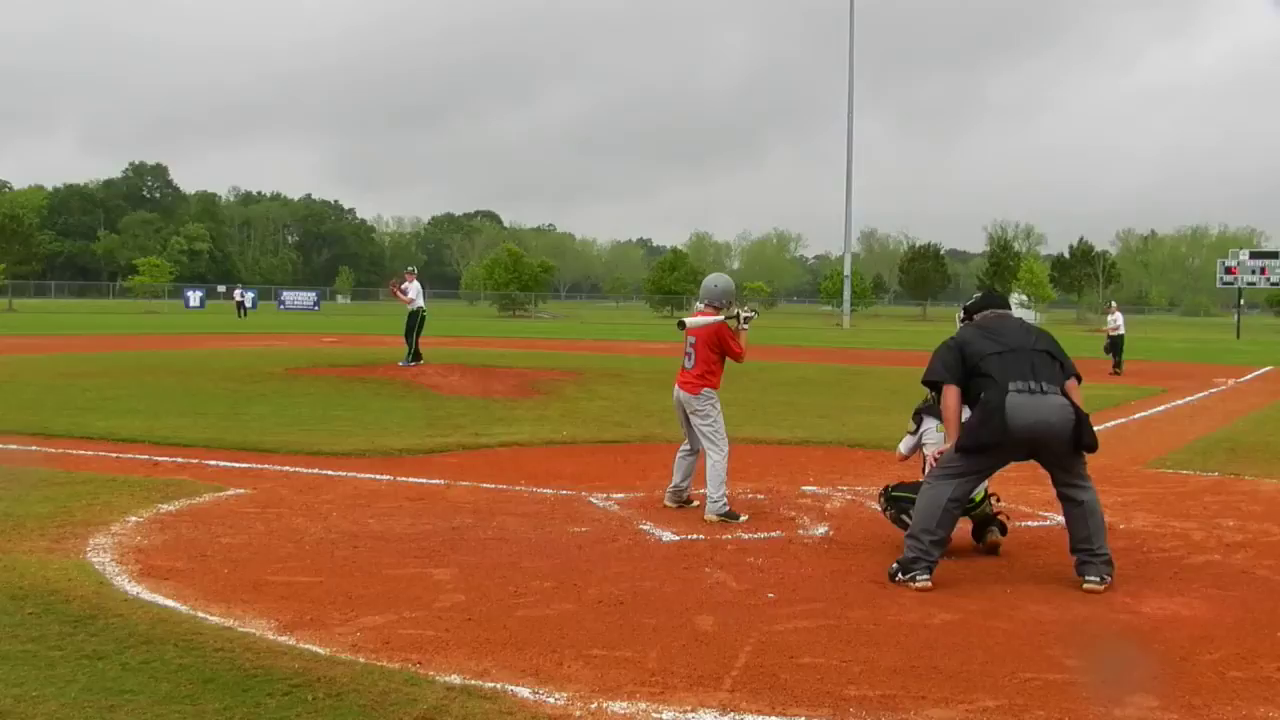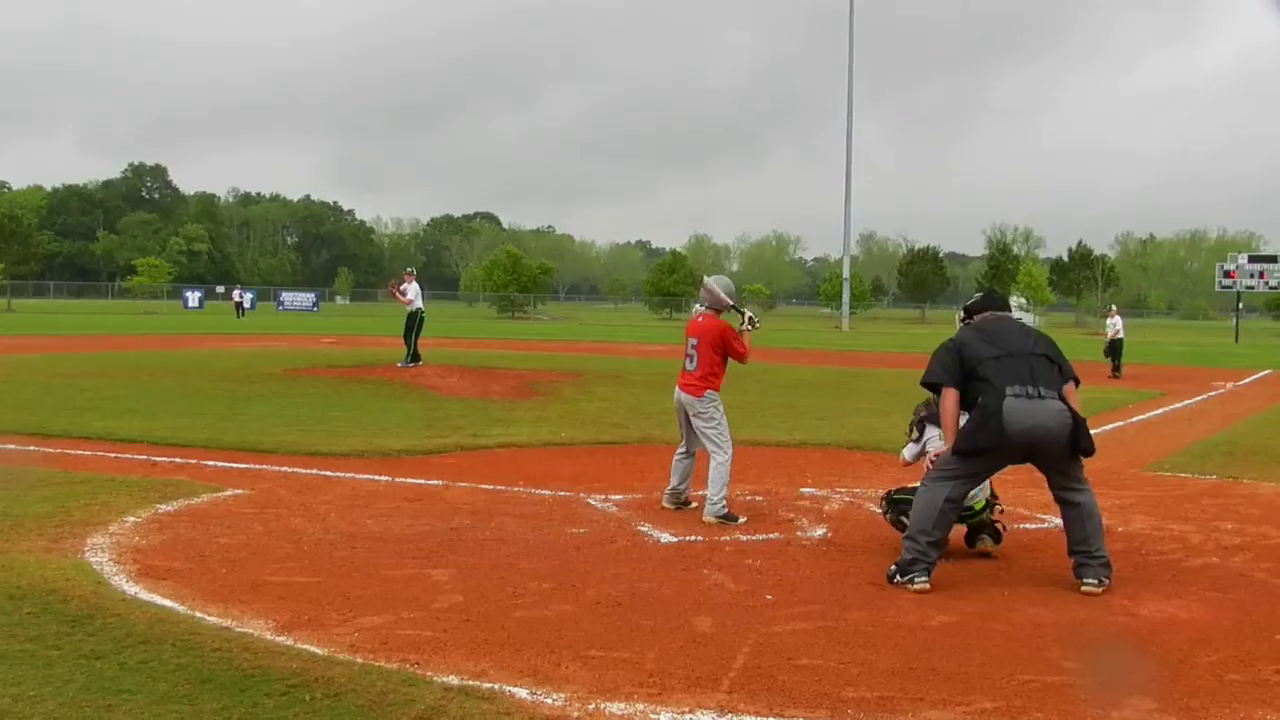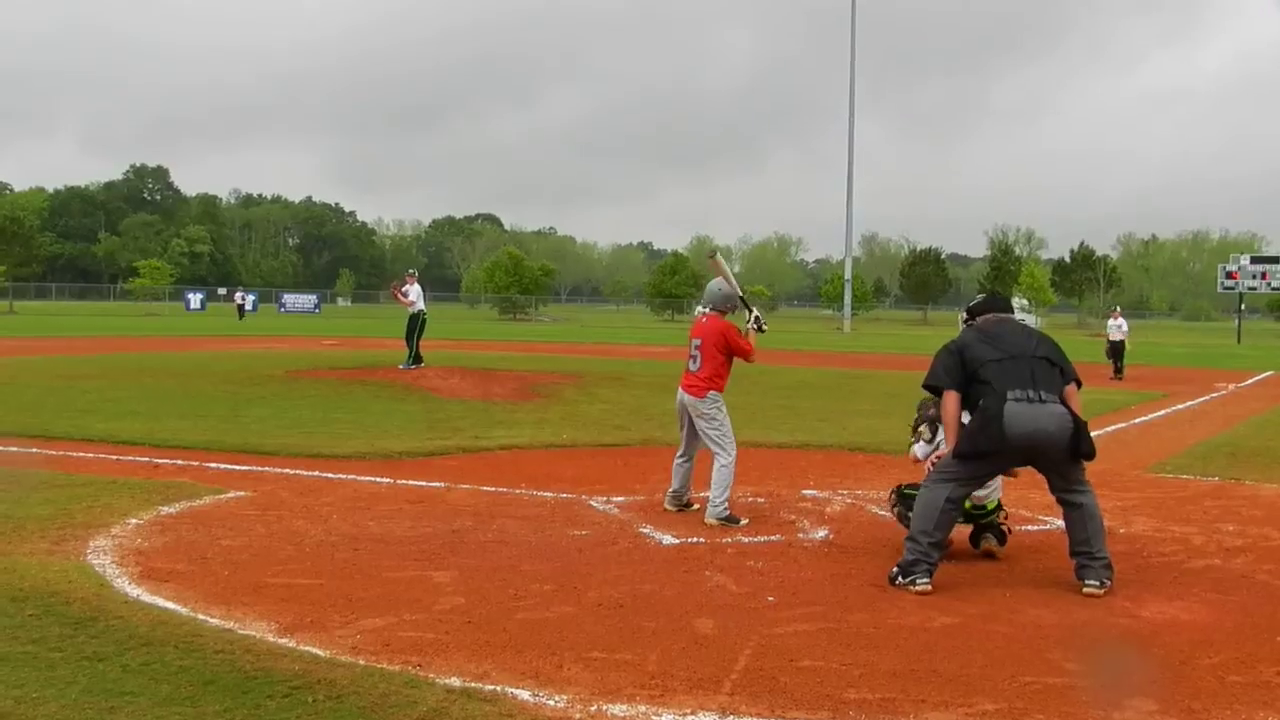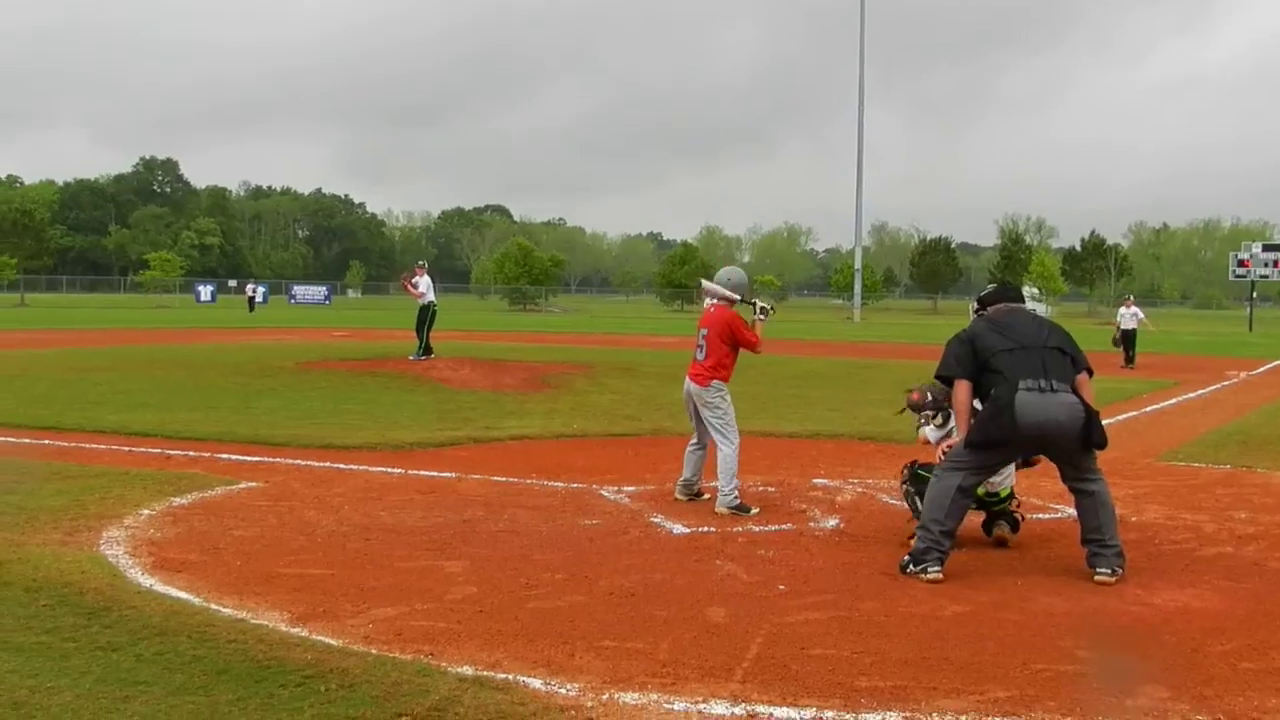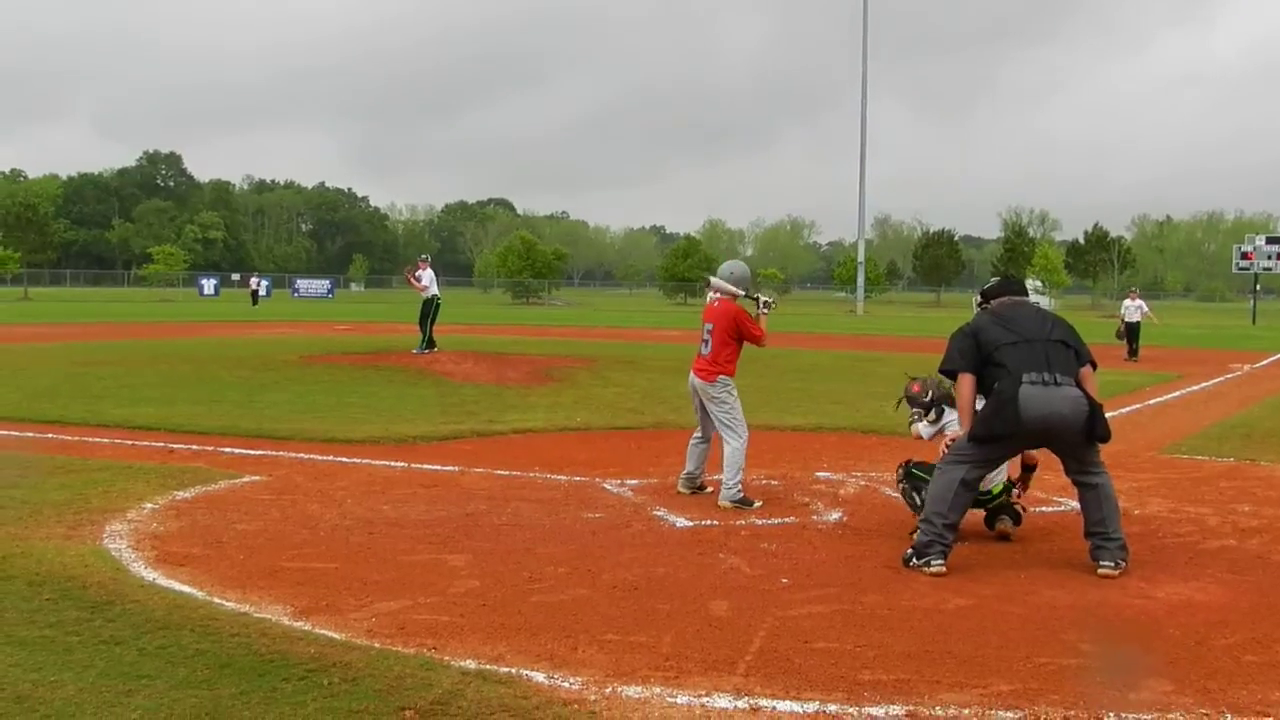
dt=0.2s
person 1, frame 1
left shoulder: (962, 338)
right shoulder: (1040, 334)
left elbow: (951, 390)
right elbow: (1071, 383)
left wrist: (952, 443)
right wrist: (1076, 431)
left hip: (1005, 409)
right hip: (1057, 409)
left knee: (945, 479)
right knee: (1078, 486)
left ankle: (916, 567)
right ankle: (1096, 569)
person 1, frame 2
left shoulder: (961, 340)
right shoulder: (1039, 337)
left elbow: (949, 393)
right elbow: (1068, 387)
left wrist: (949, 445)
right wrist: (1074, 435)
left hip: (1002, 413)
right hip: (1054, 414)
left knee: (941, 482)
right knee: (1074, 489)
left ankle: (913, 569)
right ankle: (1094, 572)
person 1, frame 3
left shoulder: (963, 342)
right shoulder: (1042, 339)
left elbow: (951, 395)
right elbow: (1070, 389)
left wrist: (951, 447)
right wrist: (1076, 438)
left hip: (1003, 417)
right hip: (1054, 418)
left knee: (941, 483)
right knee: (1077, 491)
left ankle: (915, 571)
right ankle: (1095, 574)
person 1, frame 4
left shoulder: (974, 332)
right shoulder: (1053, 328)
left elbow: (962, 384)
right elbow: (1082, 378)
left wrist: (962, 436)
right wrist: (1088, 428)
left hip: (1013, 407)
right hip: (1066, 408)
left knee: (952, 471)
right knee: (1088, 480)
left ankle: (926, 558)
right ankle: (1107, 561)
person 1, frame 5
left shoulder: (977, 325)
right shoulder: (1056, 322)
left elbow: (966, 378)
right elbow: (1086, 371)
left wrist: (965, 430)
right wrist: (1092, 420)
left hip: (1017, 401)
right hip: (1070, 401)
left knee: (955, 465)
right knee: (1092, 473)
left ankle: (930, 552)
right ankle: (1110, 554)
person 2, frame 1
left shoulder: (694, 319)
right shoulder: (718, 325)
right elbow: (740, 355)
left wrist: (736, 323)
right wrist: (743, 326)
left hip: (682, 389)
right hip: (701, 394)
left knee: (692, 444)
right knee: (717, 449)
left ankle: (676, 494)
right ankle: (717, 507)
person 2, frame 2
left shoulder: (693, 322)
right shoulder: (720, 327)
right elbow: (743, 357)
left wrist: (741, 329)
right wrist: (746, 328)
left hip: (682, 391)
right hip: (702, 396)
left knee: (688, 446)
right knee: (721, 451)
left ankle: (674, 495)
right ankle: (716, 509)
person 2, frame 3
left shoulder: (698, 323)
right shoulder: (724, 327)
right elbow: (749, 355)
left wrist: (748, 328)
right wrist: (751, 327)
left hip: (685, 392)
right hip: (706, 397)
left knee: (687, 449)
right knee: (725, 453)
left ankle: (676, 498)
right ankle: (717, 511)
person 2, frame 4
left shoulder: (708, 313)
right shoulder: (731, 317)
right elbow: (756, 346)
left wrist: (755, 318)
right wrist: (759, 318)
left hip: (692, 382)
right hip: (711, 386)
left knee: (701, 438)
right knee: (728, 442)
left ankle: (687, 487)
right ankle: (727, 500)
person 2, frame 5
left shoulder: (710, 307)
right shoulder: (736, 311)
right elbow: (761, 340)
left wrist: (757, 313)
right wrist: (763, 312)
left hip: (697, 376)
right hip: (717, 381)
left knee: (704, 431)
right knee: (736, 436)
left ankle: (690, 480)
right ankle: (731, 493)
